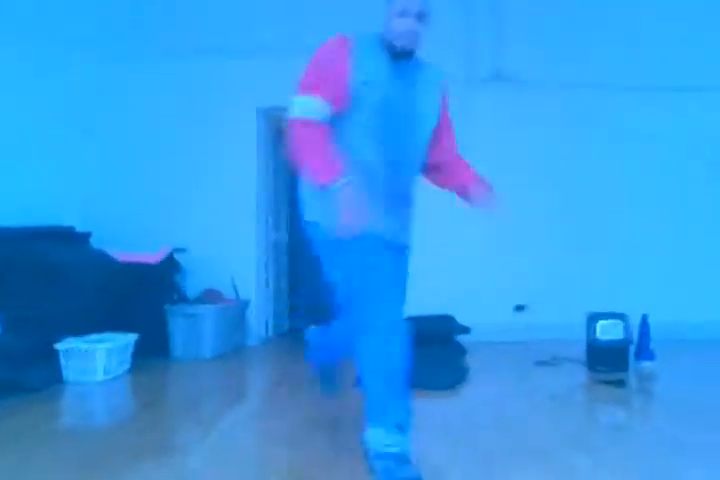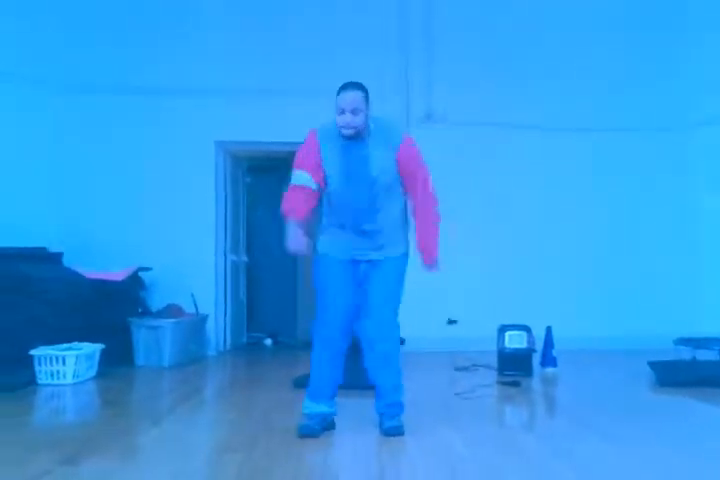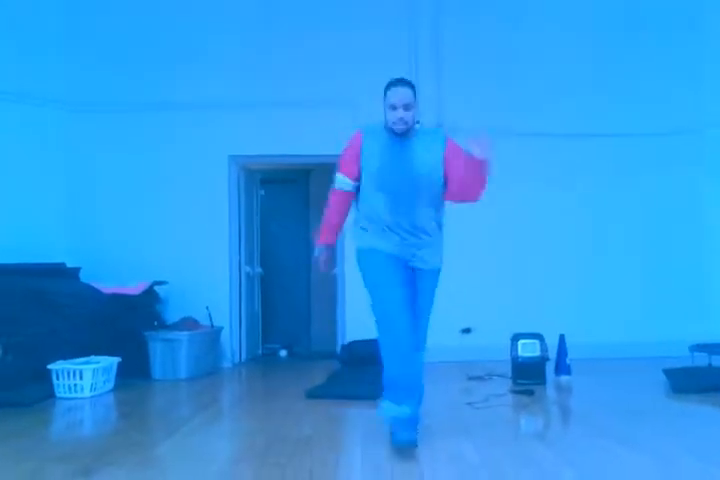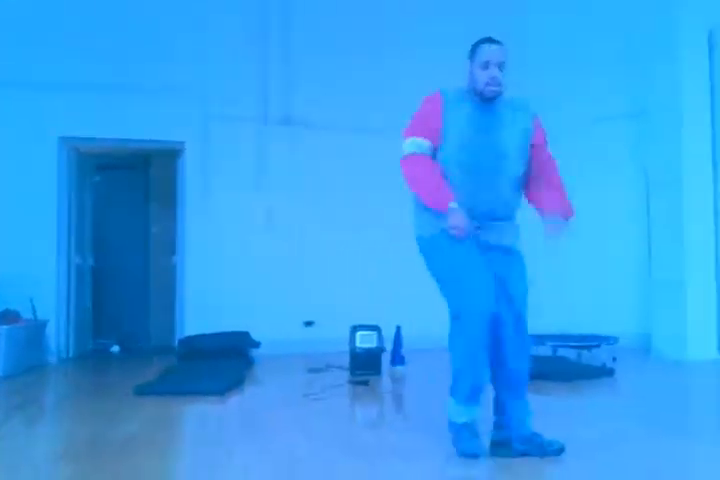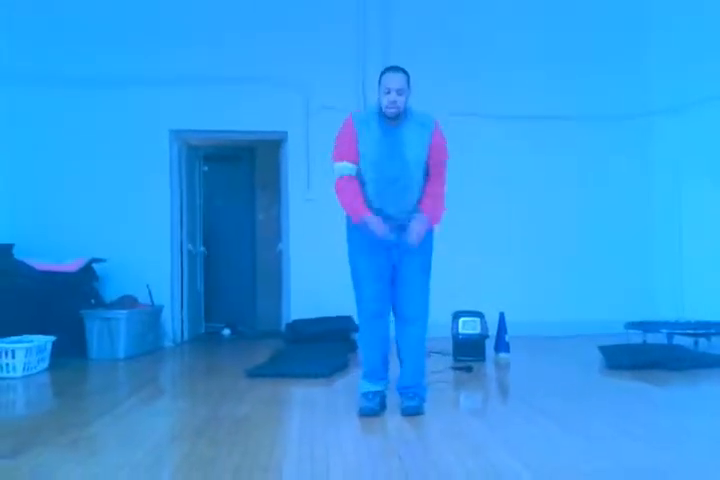
dt=1s
person 1, frame 1
left shoulder: (430, 82)
right shoulder: (343, 54)
left elbow: (439, 159)
right elbow: (305, 125)
left wrist: (472, 187)
right wrist: (337, 186)
left hip: (386, 225)
right hip: (344, 220)
left knee: (377, 320)
right knee: (378, 326)
person 1, frame 2
left shoulder: (397, 143)
right shoulder: (318, 141)
left elbow: (421, 197)
right elbow: (301, 189)
left wrist: (428, 249)
right wrist: (294, 223)
left hip: (384, 253)
right hip: (336, 251)
left knee: (380, 329)
right knee: (331, 327)
left ankle: (390, 409)
right ankle: (318, 409)
person 1, frame 3
left shoulder: (440, 145)
right shoulder: (364, 140)
left elbow: (464, 192)
right elbow: (342, 192)
left wrist: (477, 162)
right wrist: (325, 240)
left hip: (424, 259)
right hip: (379, 252)
left knee: (411, 341)
right knee: (395, 328)
left ankle: (405, 414)
right ankle: (399, 411)
person 1, frame 4
left shoulder: (523, 118)
right shoulder: (442, 104)
left elbow: (541, 177)
right elbow: (414, 159)
left wrist: (556, 208)
right wrist: (447, 207)
left hip: (499, 241)
right hip: (448, 235)
left knee: (512, 329)
right knee: (477, 310)
left ankle: (514, 430)
right ankle: (464, 414)
person 1, frame 5
left shoulder: (427, 130)
right shoulder: (355, 127)
left elbow: (435, 184)
right elbow: (344, 180)
left wrist: (424, 220)
right wrist: (366, 217)
left hip: (413, 235)
right hip: (367, 233)
left knee: (413, 314)
right knee: (372, 311)
left ankle: (412, 390)
right ankle: (373, 389)
